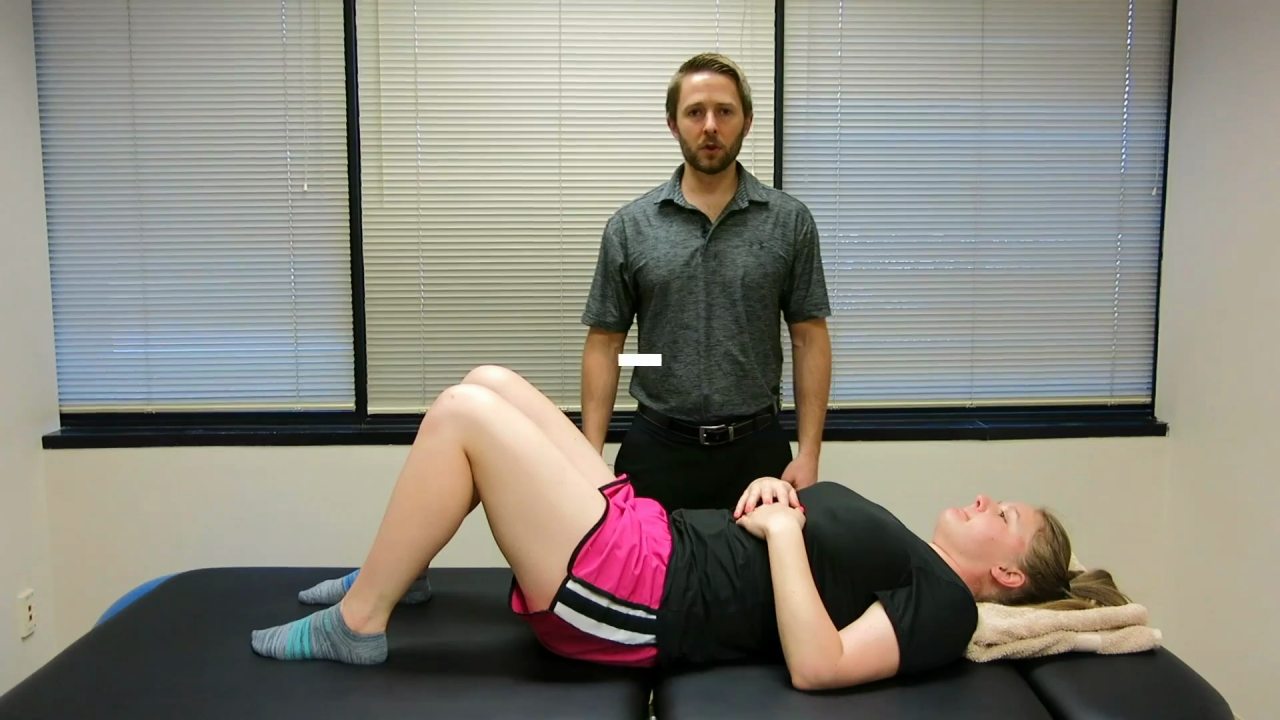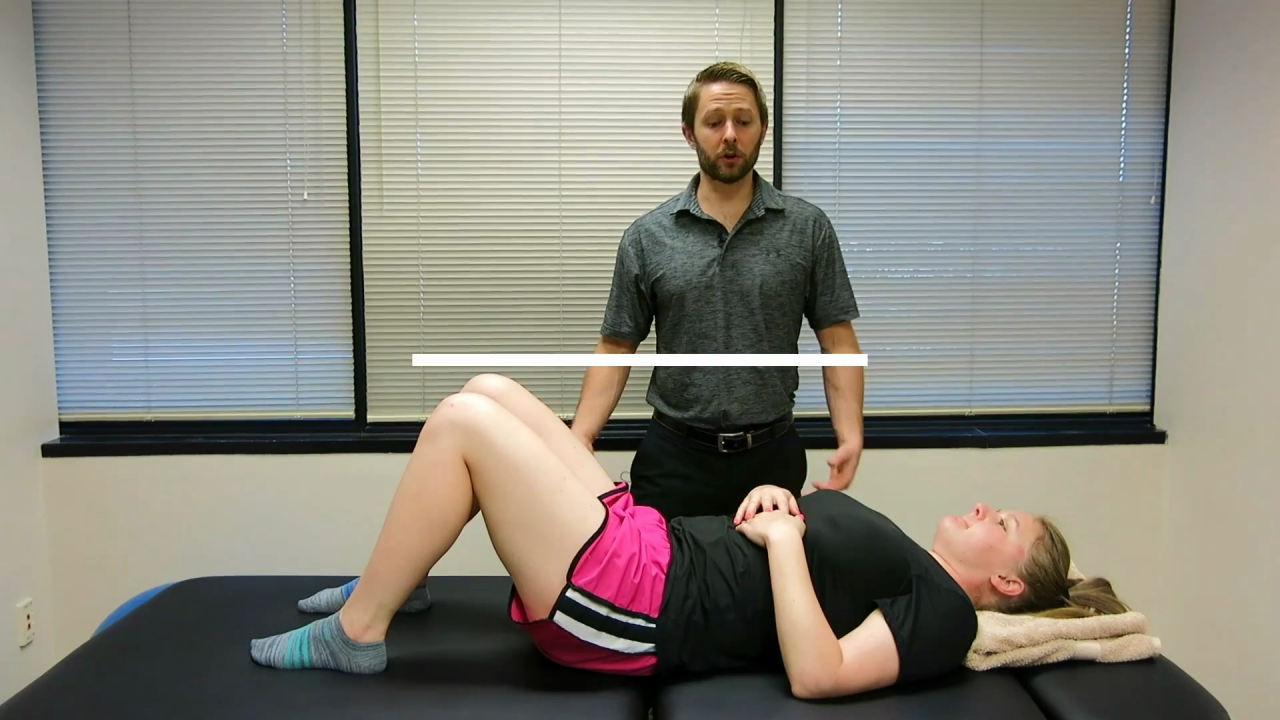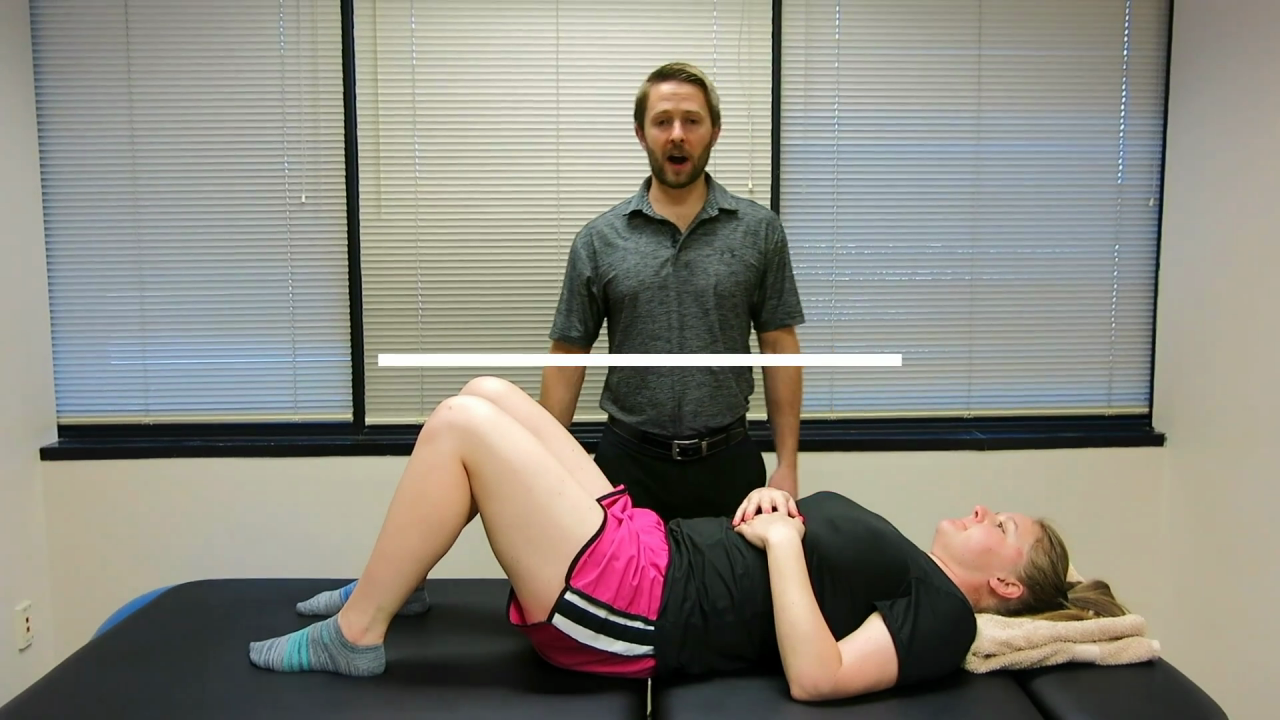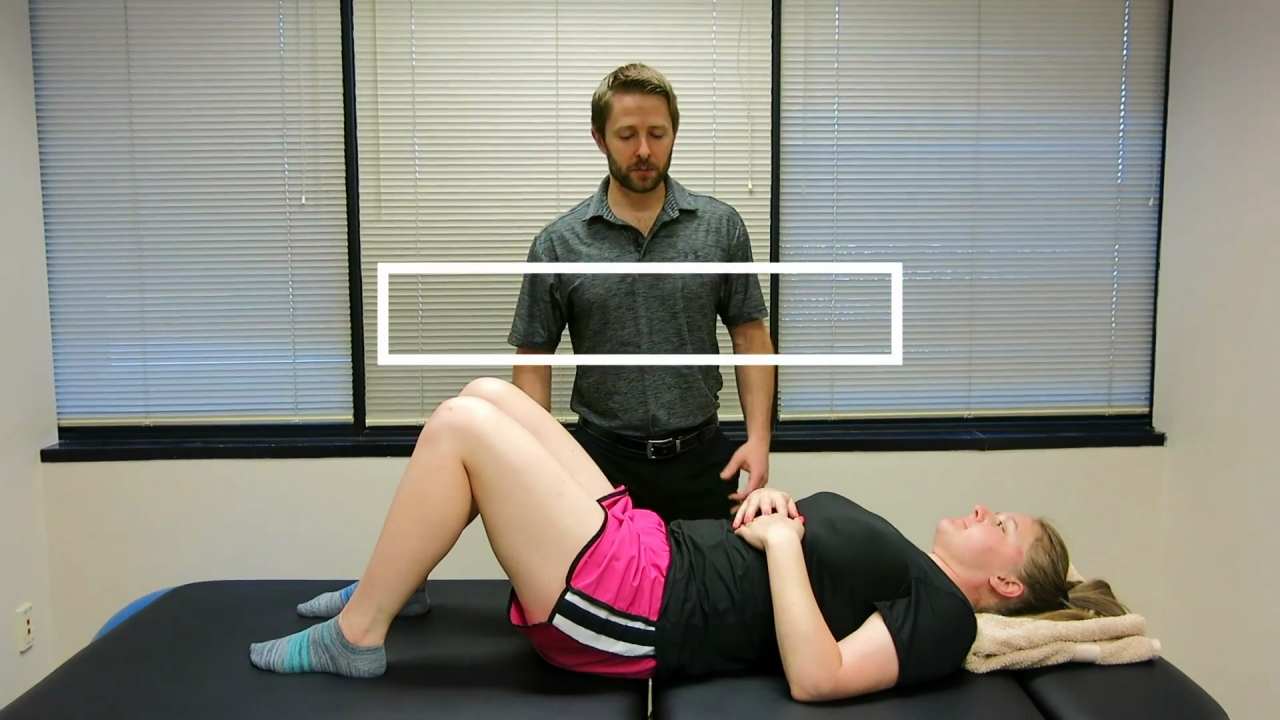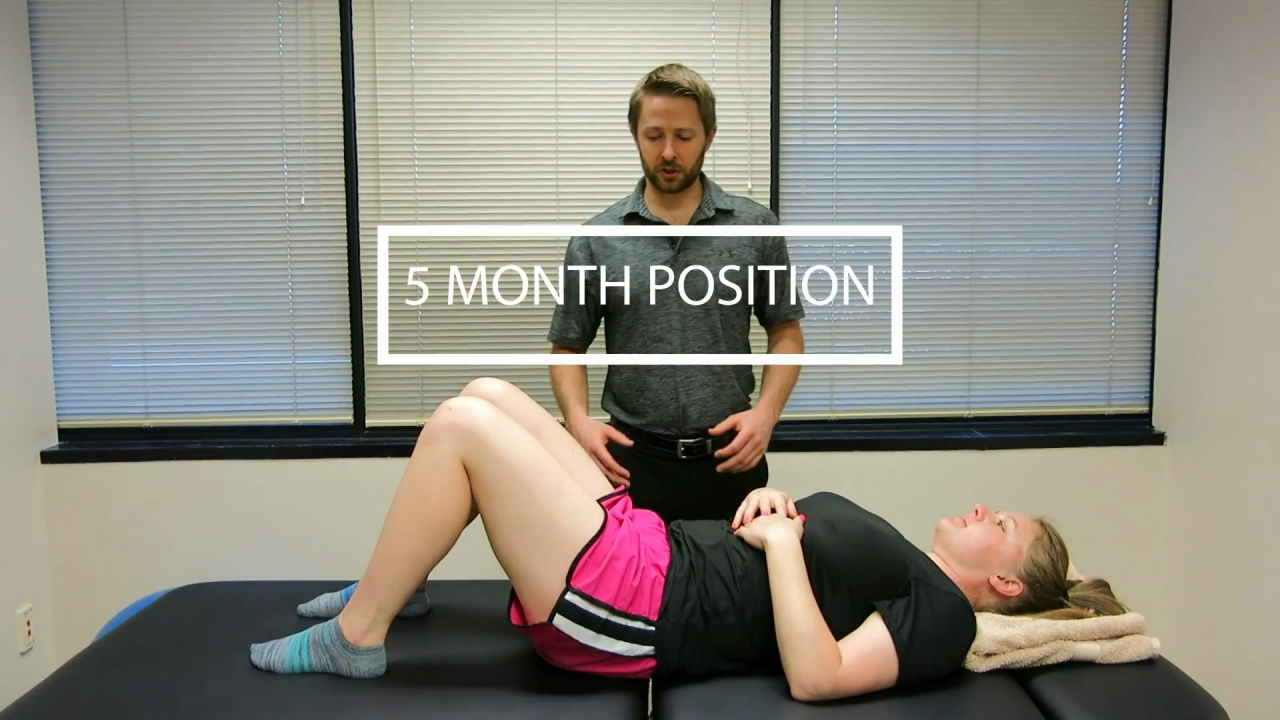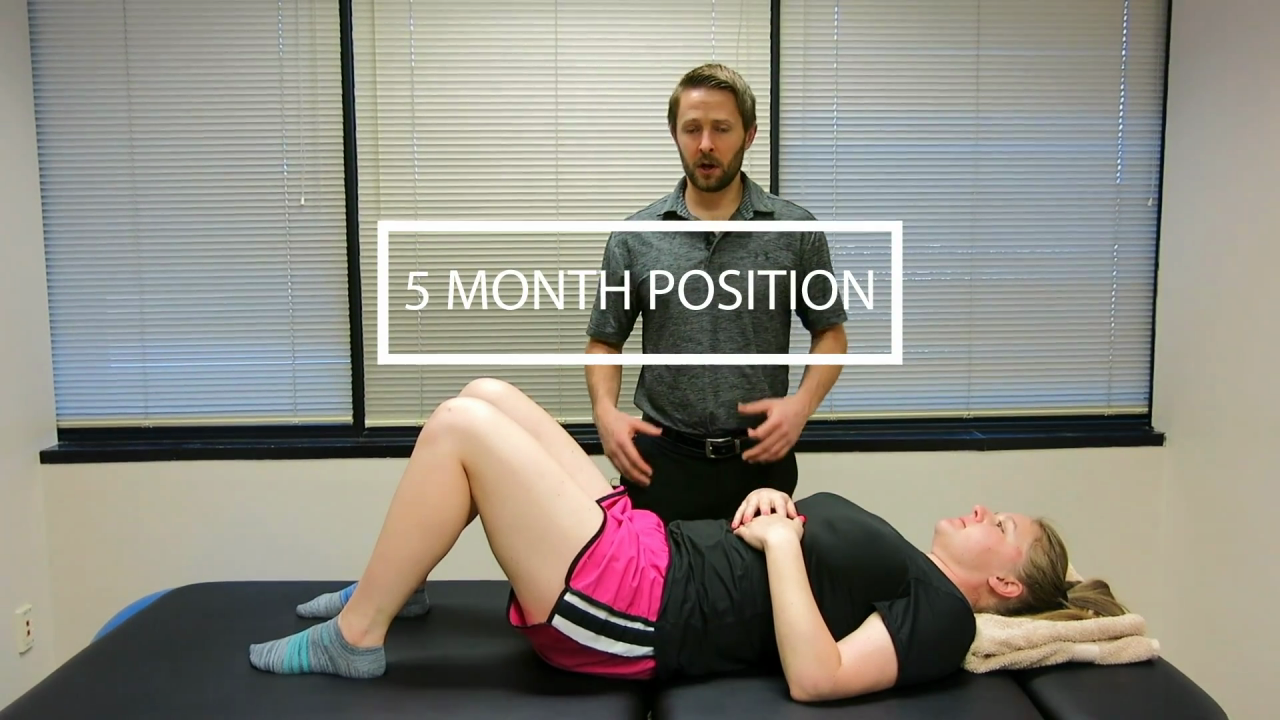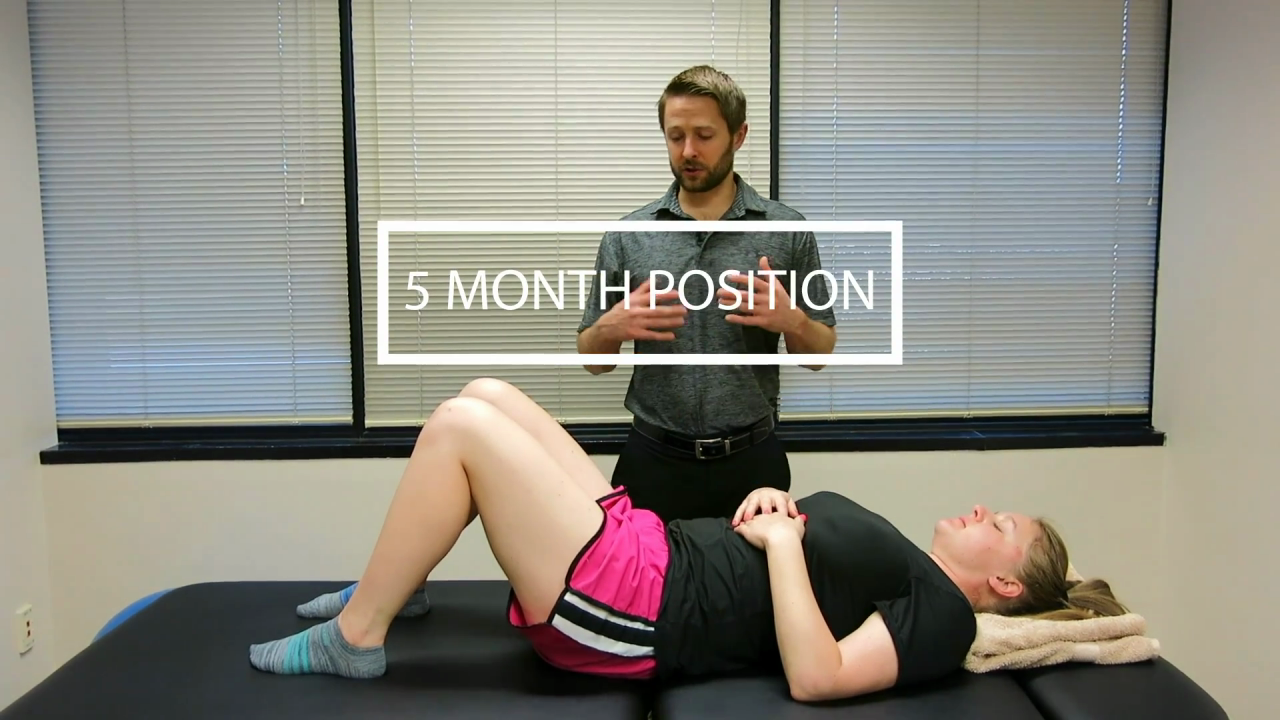
dt=0.4s
person 1, frame 1
left shoulder: (942, 606)
right shoulder: (907, 561)
left elbow: (816, 665)
left wrist: (783, 530)
right wrist: (774, 493)
left hip: (638, 599)
right hip: (652, 536)
left knee: (463, 414)
right knee: (489, 385)
left ankle: (357, 623)
right ankle: (398, 570)
person 1, frame 2
left shoulder: (941, 614)
right shoulder: (908, 570)
left elbow: (817, 675)
left wrist: (783, 539)
right wrist: (776, 501)
left hip: (636, 607)
right hip: (651, 544)
left knee: (462, 425)
right knee: (488, 392)
left ankle: (358, 632)
right ankle: (398, 579)
person 1, frame 3
left shoulder: (941, 616)
right shoulder: (907, 571)
left elbow: (814, 677)
left wrist: (781, 541)
right wrist: (773, 501)
left hip: (633, 609)
right hip: (650, 545)
left knee: (459, 424)
right knee: (486, 394)
left ankle: (355, 635)
right ankle: (394, 582)
person 1, frame 4
left shoulder: (941, 617)
right shoulder: (907, 573)
left elbow: (816, 677)
left wrist: (781, 542)
right wrist: (771, 502)
left hip: (633, 611)
right hip: (649, 546)
left knee: (460, 427)
right knee: (487, 396)
left ankle: (357, 635)
right ankle: (398, 581)
person 1, frame 5
left shoulder: (941, 616)
right shoulder: (906, 571)
left elbow: (814, 676)
left wrist: (780, 541)
right wrist: (772, 501)
left hip: (634, 610)
right hip: (651, 546)
left knee: (460, 426)
right knee: (486, 396)
left ankle: (357, 636)
right ankle: (395, 582)
person 1, frame 6
left shoulder: (940, 617)
right shoulder: (906, 572)
left elbow: (816, 677)
left wrist: (780, 543)
right wrist: (773, 502)
left hip: (633, 613)
right hip: (648, 546)
left knee: (459, 429)
right knee: (486, 396)
left ankle: (356, 636)
right ankle: (397, 583)
person 1, frame 7
left shoulder: (941, 617)
right shoulder: (907, 571)
left elbow: (815, 677)
left wrist: (781, 542)
right wrist: (772, 502)
left hip: (635, 612)
right hip: (650, 545)
left knee: (460, 427)
right knee: (485, 396)
left ankle: (355, 637)
right ankle: (397, 584)
person 2, frame 1
left shoulder: (789, 222)
right shoulder: (629, 227)
left elbow: (809, 339)
right elbow: (604, 343)
left wrist: (808, 451)
right wrist: (592, 453)
left hip: (755, 449)
right hip: (658, 449)
person 2, frame 2
left shoulder: (808, 229)
right shoulder: (647, 236)
left elbow: (837, 338)
right elbow: (616, 346)
left wrist: (851, 436)
right wrist: (579, 438)
left hip: (771, 457)
right hip: (674, 455)
person 2, frame 3
left shoulder: (759, 231)
right shoulder: (599, 240)
left elbow: (779, 348)
right elbow: (568, 356)
left wrist: (786, 462)
left hip: (727, 462)
right hip: (630, 462)
person 2, frame 4
left shoulder: (721, 226)
right shoulder: (559, 243)
left elbow: (750, 334)
right elbow: (533, 359)
left wrist: (759, 437)
left hip: (702, 460)
right hip: (604, 462)
person 2, frame 5
left shoulder: (756, 227)
right shoulder: (595, 241)
left elbow: (785, 334)
right elbow: (568, 349)
left wrist: (766, 411)
right wrist: (578, 420)
left hip: (728, 459)
right hip: (634, 463)
person 2, frame 6
left shoulder: (795, 230)
right shoulder: (634, 237)
left elbow: (829, 333)
right elbow: (603, 342)
left wrist: (801, 404)
right wrist: (605, 411)
left hip: (760, 459)
right hip: (665, 461)
person 2, frame 7
left shoulder: (787, 232)
right shoulder: (628, 236)
left elbow: (820, 352)
right elbow: (591, 355)
left wrist: (791, 320)
right wrist: (613, 326)
left hip: (750, 461)
right hip: (655, 461)
